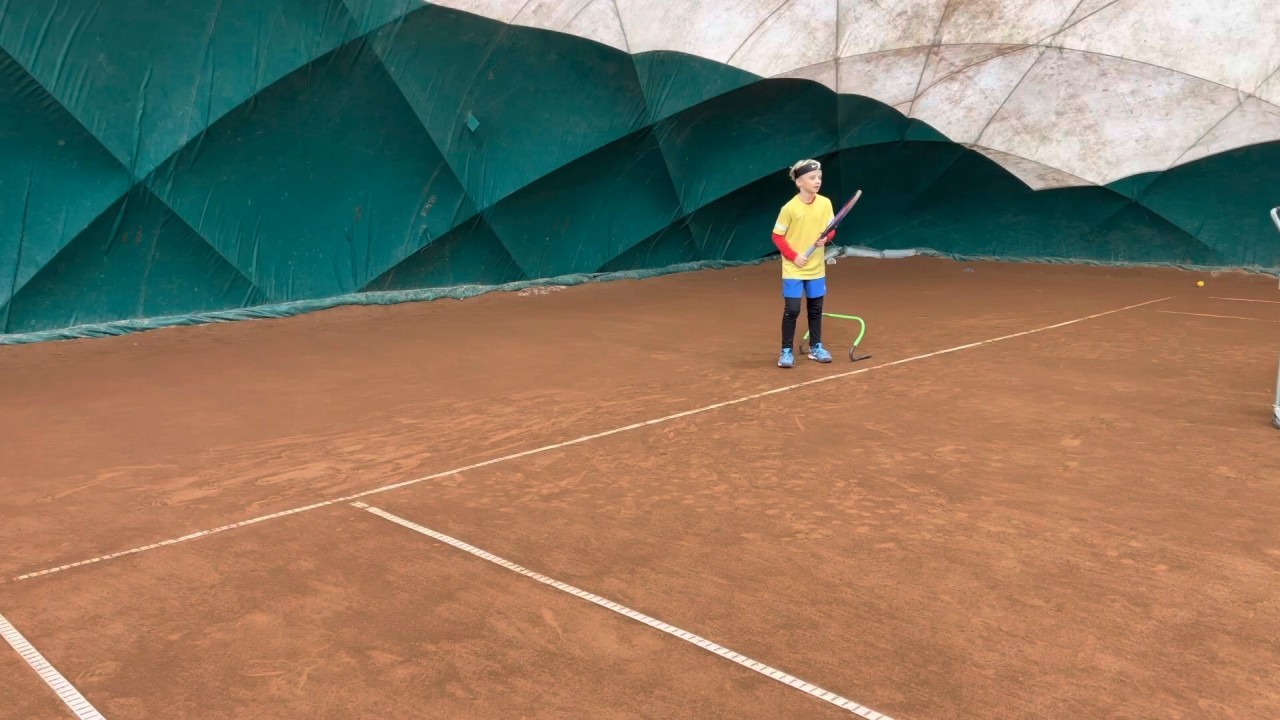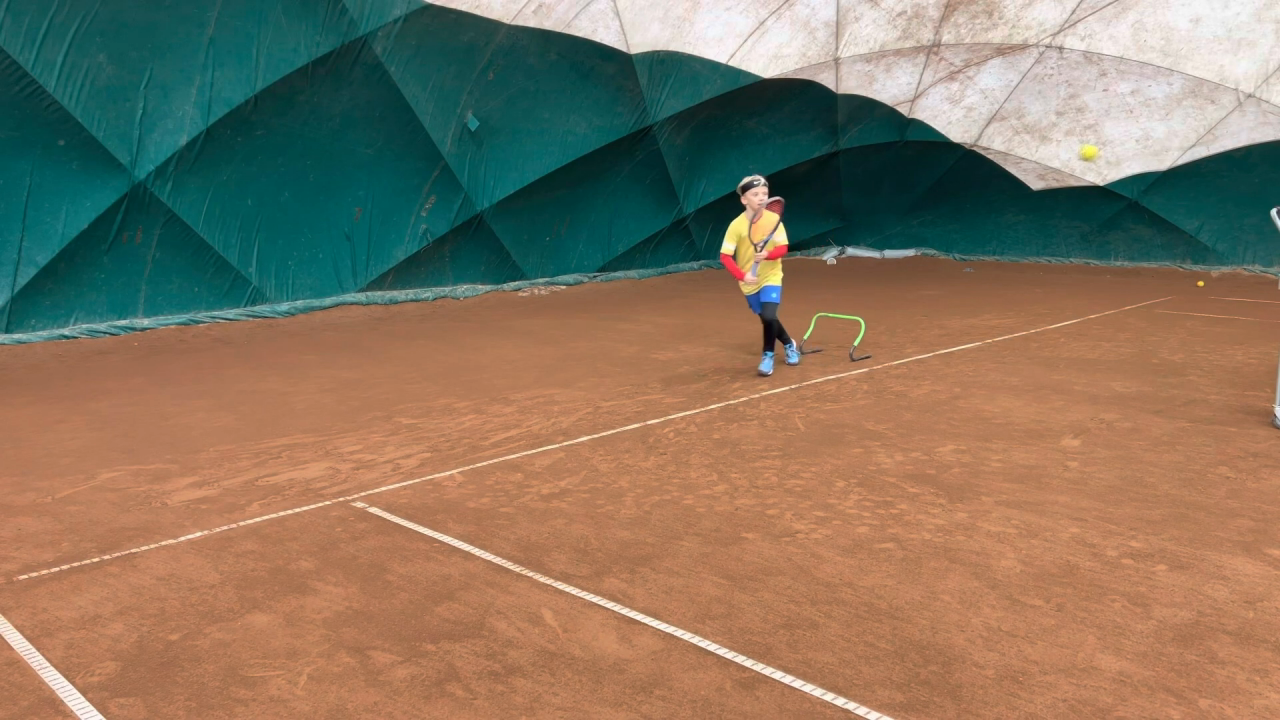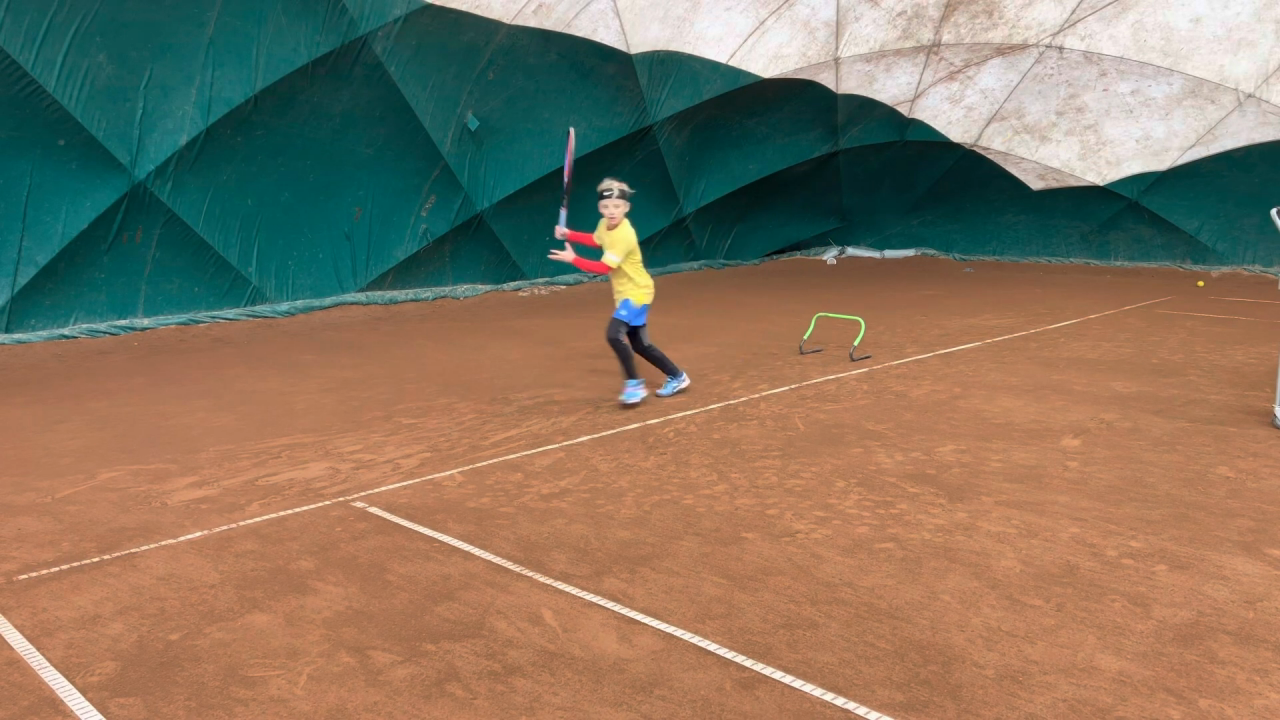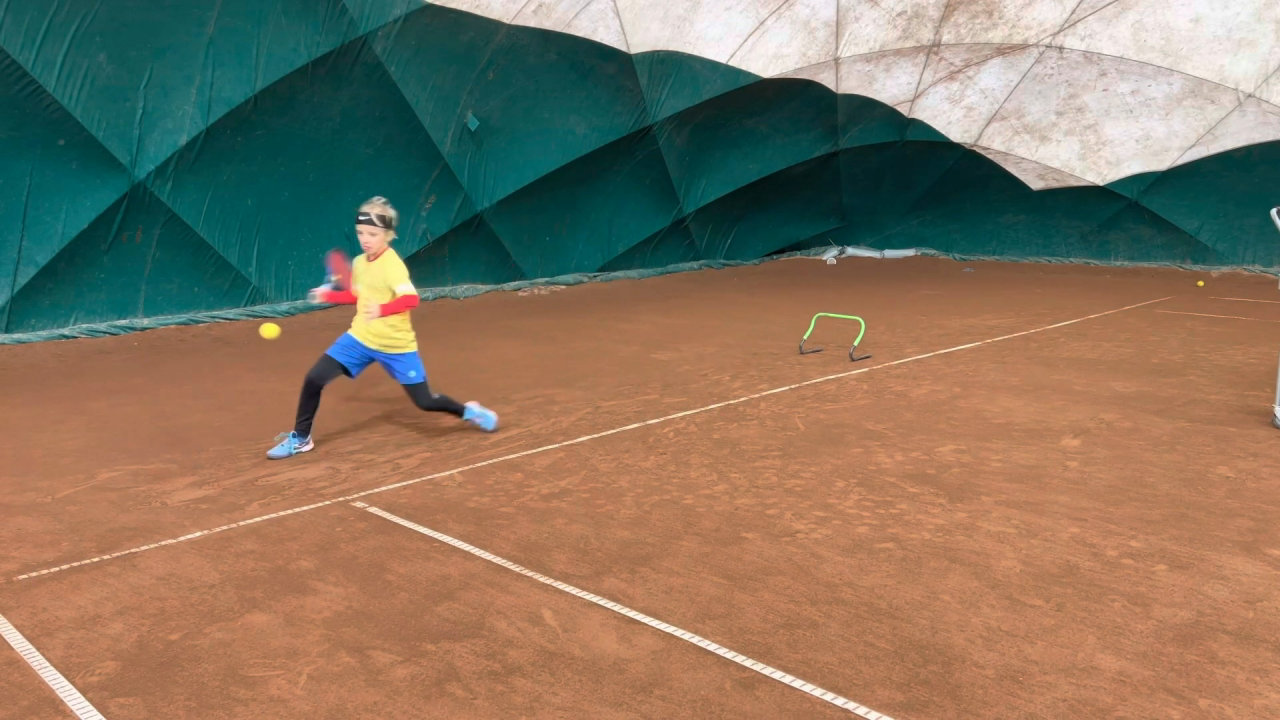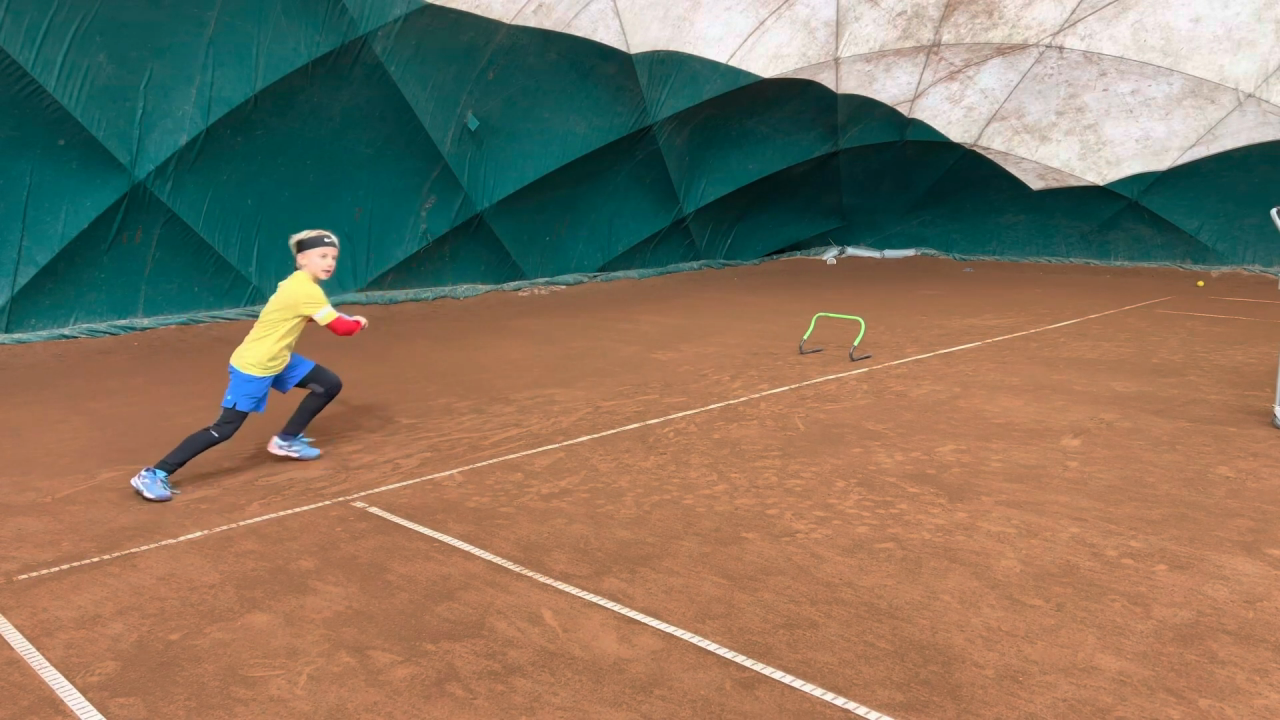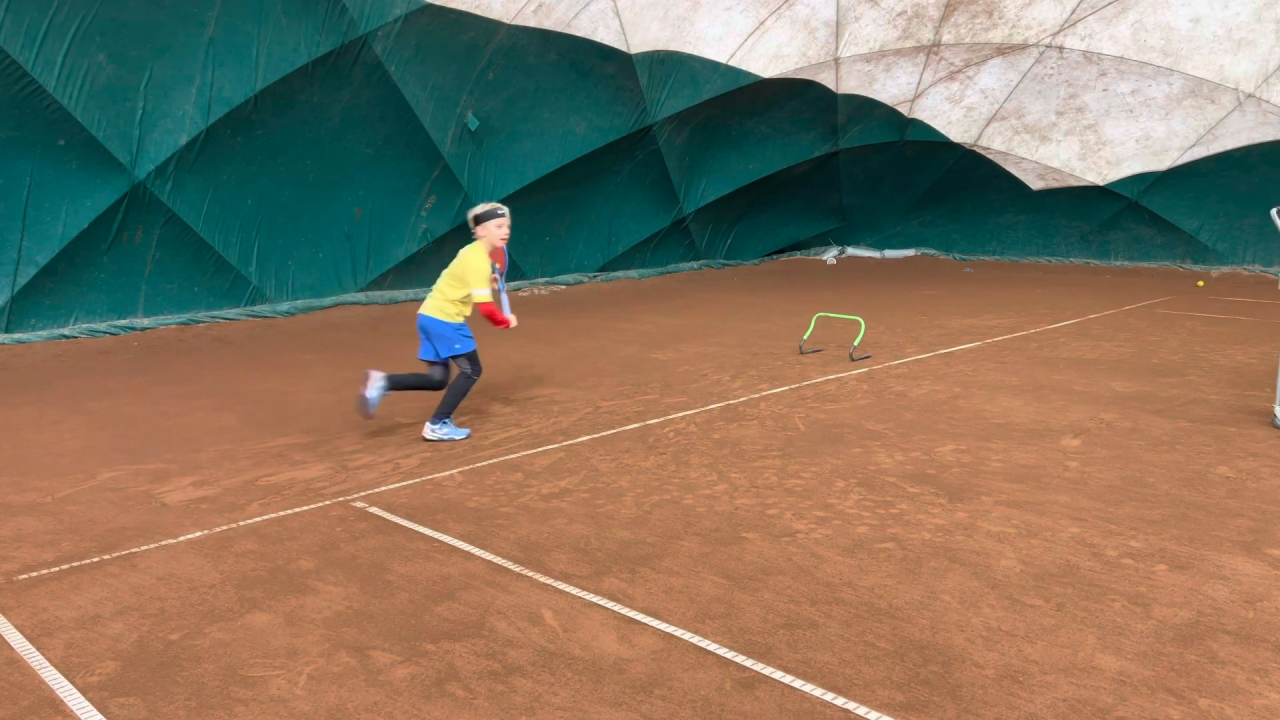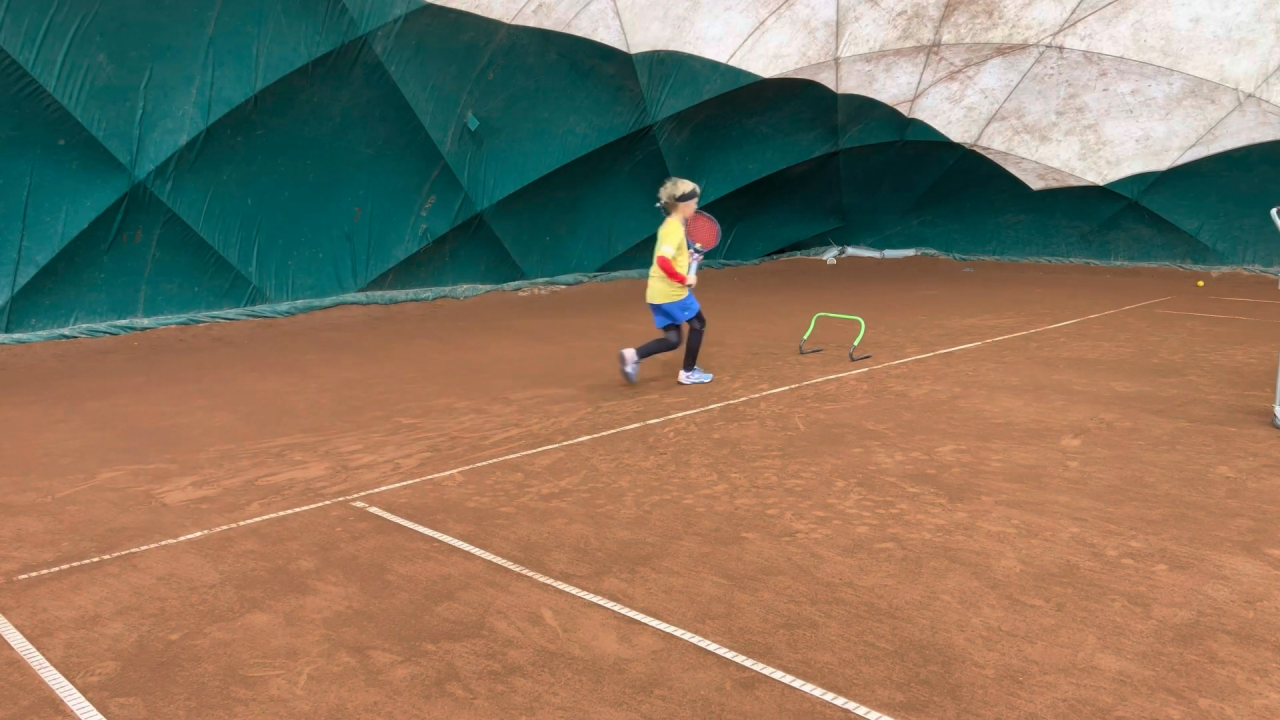
dt=0.5s
person 1, frame 1
left shoulder: (825, 204)
right shoulder: (789, 208)
left elbow: (831, 230)
right elbow: (777, 236)
left wrist: (825, 238)
right wrist: (793, 256)
left hip: (815, 268)
right hip: (794, 269)
left knee: (816, 308)
right knee: (792, 309)
left ankle: (816, 347)
right ankle: (787, 351)
person 1, frame 2
left shoulder: (773, 219)
right shoulder: (736, 225)
left elbow: (783, 248)
right elbow: (725, 256)
left wrist: (767, 254)
right wrist: (742, 276)
left hip: (770, 277)
right hip: (750, 282)
left knee: (770, 317)
right knee: (767, 320)
left ankle: (768, 355)
right ankle: (789, 345)
person 1, frame 3
left shoulder: (624, 236)
right shoulder: (605, 224)
left elbow: (605, 268)
right elbow: (594, 240)
left wrist: (573, 259)
right wrist: (570, 234)
left hip: (637, 293)
right hip: (624, 293)
left knee: (614, 335)
right knee: (639, 344)
left ankle: (634, 384)
right ankle: (676, 377)
person 1, frame 4
left shoulder: (392, 265)
right shoulder: (359, 263)
left elbow: (411, 300)
left wrist: (381, 309)
right wrist: (330, 294)
left hip: (397, 344)
right hip: (360, 337)
left knee: (425, 402)
right knee: (314, 379)
left ankle: (468, 411)
right ankle: (300, 438)
person 1, frame 5
left shoulder: (299, 283)
right shoulder: (307, 291)
right elbow: (340, 326)
left wrist: (325, 313)
right wrist: (358, 324)
left hip: (278, 361)
right hip: (253, 366)
left knee: (330, 385)
right knee: (223, 431)
left ankle: (288, 439)
right ankle: (155, 474)
person 1, frame 6
left shoulder: (474, 251)
right shoulder: (477, 261)
right elbow: (486, 308)
left wrist: (490, 279)
right wrist: (506, 320)
left hip: (431, 315)
right hip: (443, 317)
left knee: (437, 380)
right knee: (471, 371)
left ankle: (381, 381)
right ankle: (438, 424)
person 1, frame 7
left shoulder: (667, 225)
right shoulder: (675, 229)
right elbow: (662, 261)
left wrist: (688, 257)
right wrist: (683, 279)
left hip: (657, 291)
right hip: (672, 292)
left knee: (672, 340)
right knee: (698, 325)
left ankle: (633, 355)
right ankle: (689, 372)
